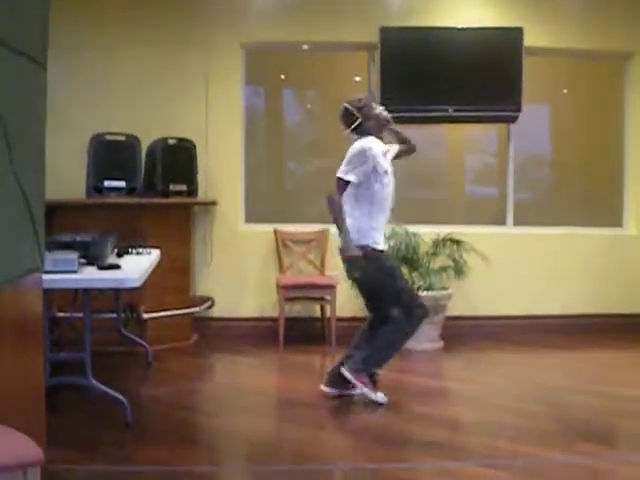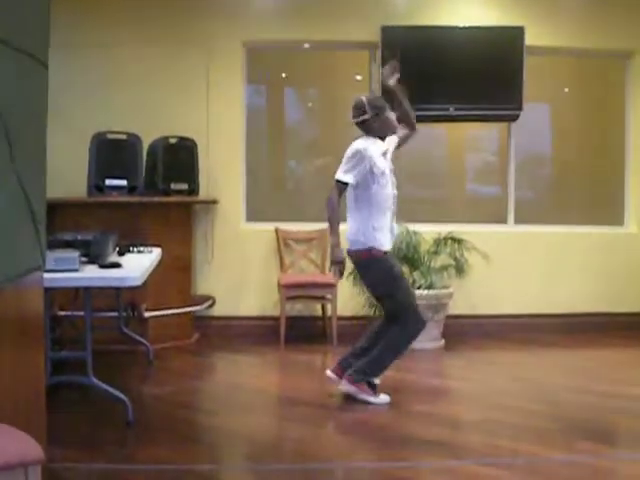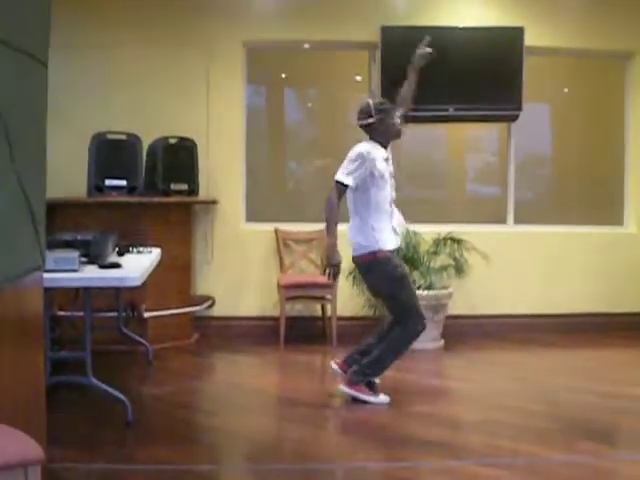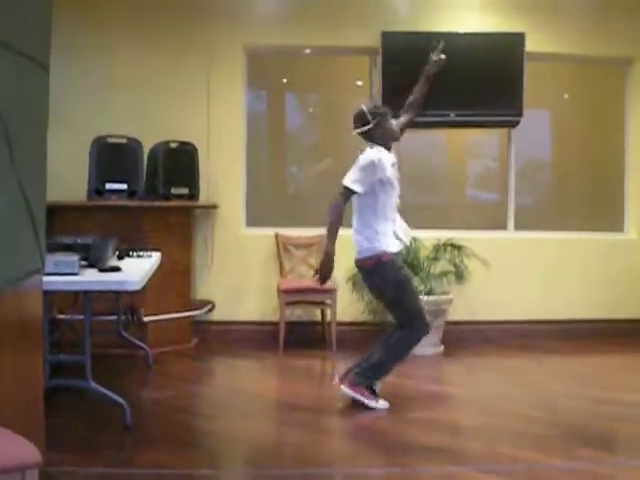
dt=0.1s
person 1, frame 1
left shoulder: (379, 149)
right shoulder: (364, 148)
left elbow: (411, 147)
right elbow: (335, 194)
left wrist: (389, 129)
right wrist: (347, 241)
left hip: (366, 249)
right hip: (364, 249)
left knee: (382, 317)
right knee: (414, 311)
left ankle: (338, 378)
right ankle: (361, 367)
person 1, frame 2
left shoulder: (381, 147)
right shoulder: (361, 149)
left elbow: (411, 127)
right elbow: (335, 196)
left wrist: (394, 91)
right wrist: (335, 245)
left hip: (377, 250)
right hip: (370, 251)
left knee: (395, 316)
right knee: (412, 321)
left ankle: (346, 367)
right ankle: (360, 378)
person 1, frame 3
left shoulder: (380, 151)
right shoulder: (363, 153)
left elbow: (403, 107)
right elbow: (334, 196)
left wrist: (415, 67)
right wrist: (331, 245)
left hip: (380, 251)
right hip: (375, 253)
left knee: (404, 318)
right knee: (412, 322)
left ankle: (353, 364)
right ankle: (359, 378)
person 1, frame 4
left shoulder: (384, 153)
right shoulder: (371, 160)
left elbow: (410, 112)
right elbow: (340, 201)
left wrist: (428, 75)
right wrist: (329, 251)
left hip: (381, 256)
right hip: (378, 258)
left knee: (407, 324)
right knee: (417, 325)
left ankle: (358, 376)
right ankle: (359, 379)
